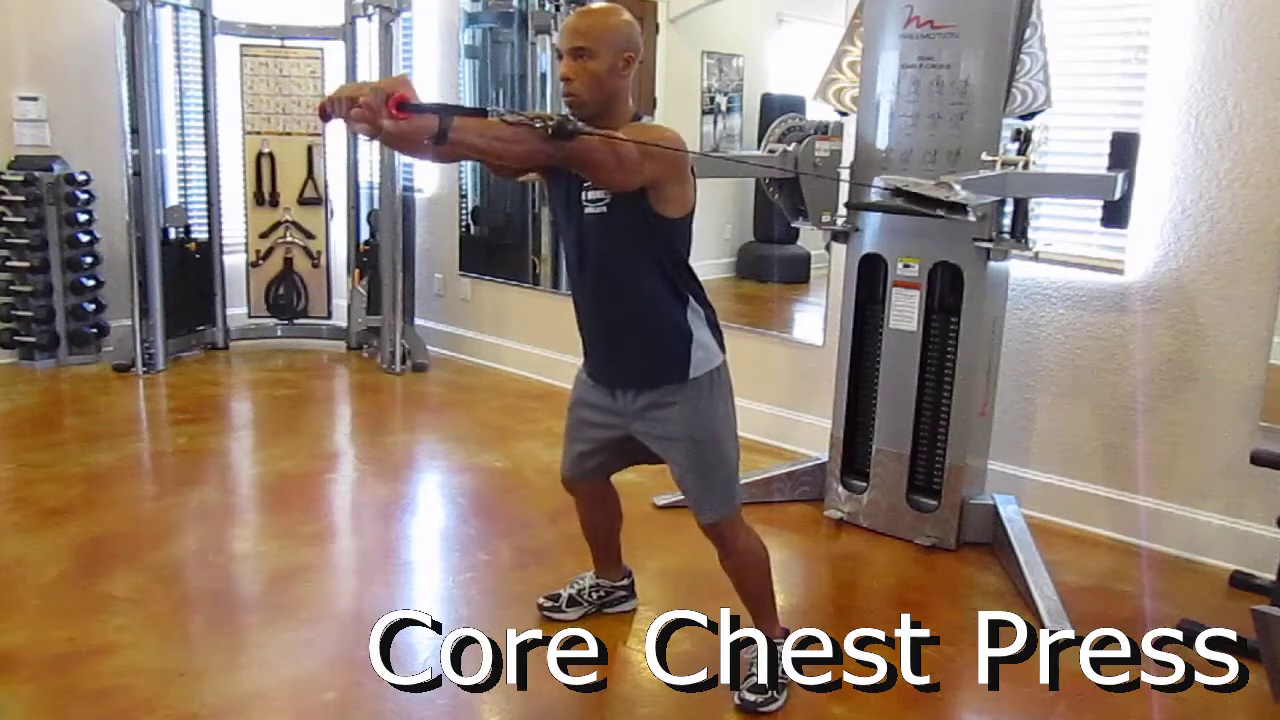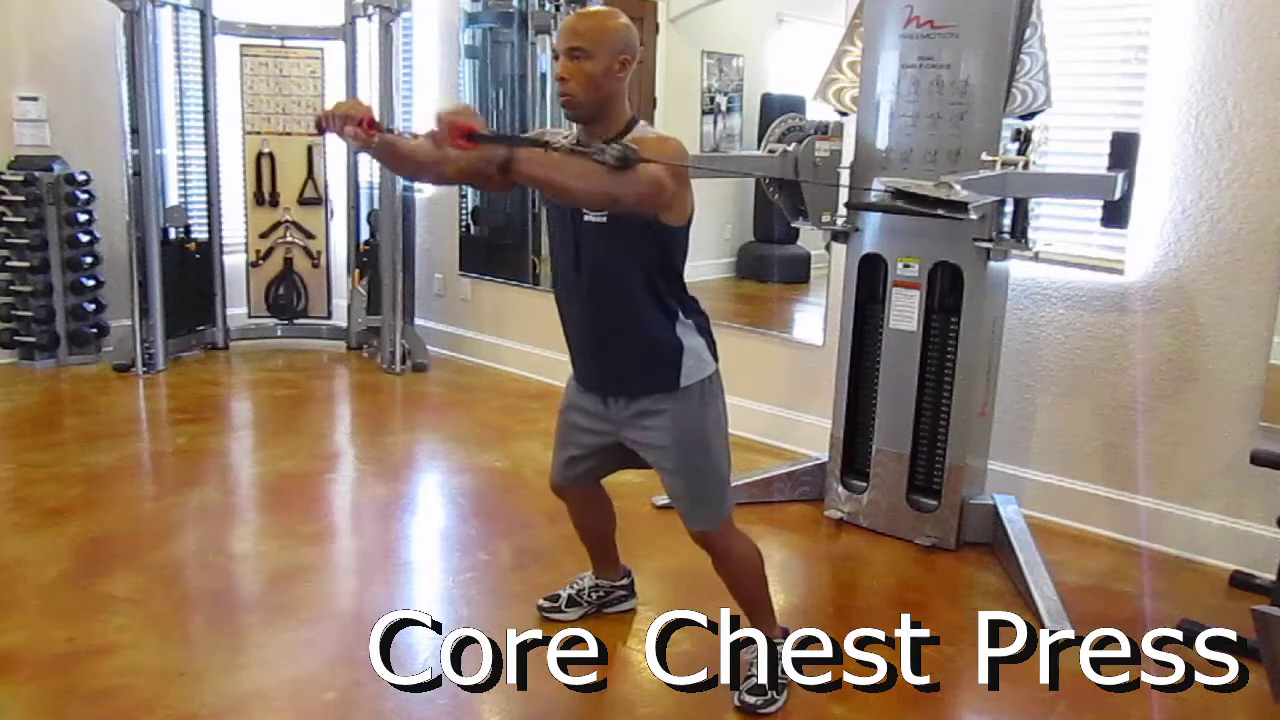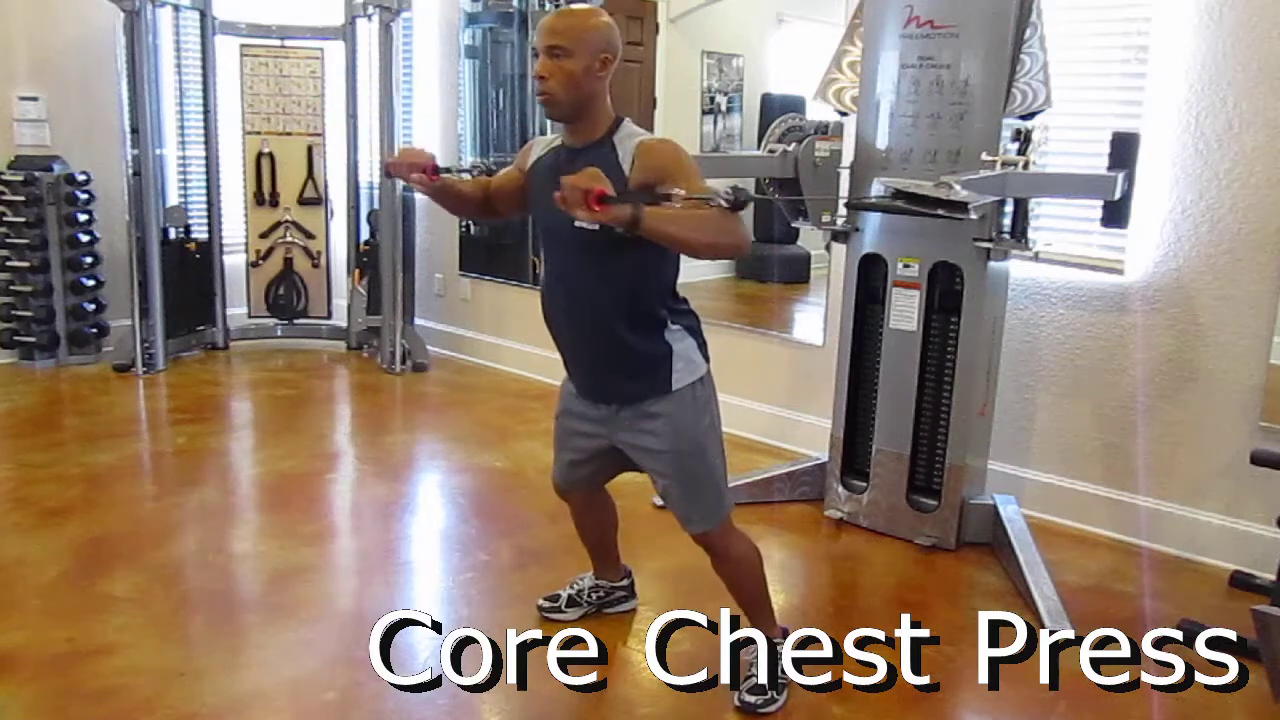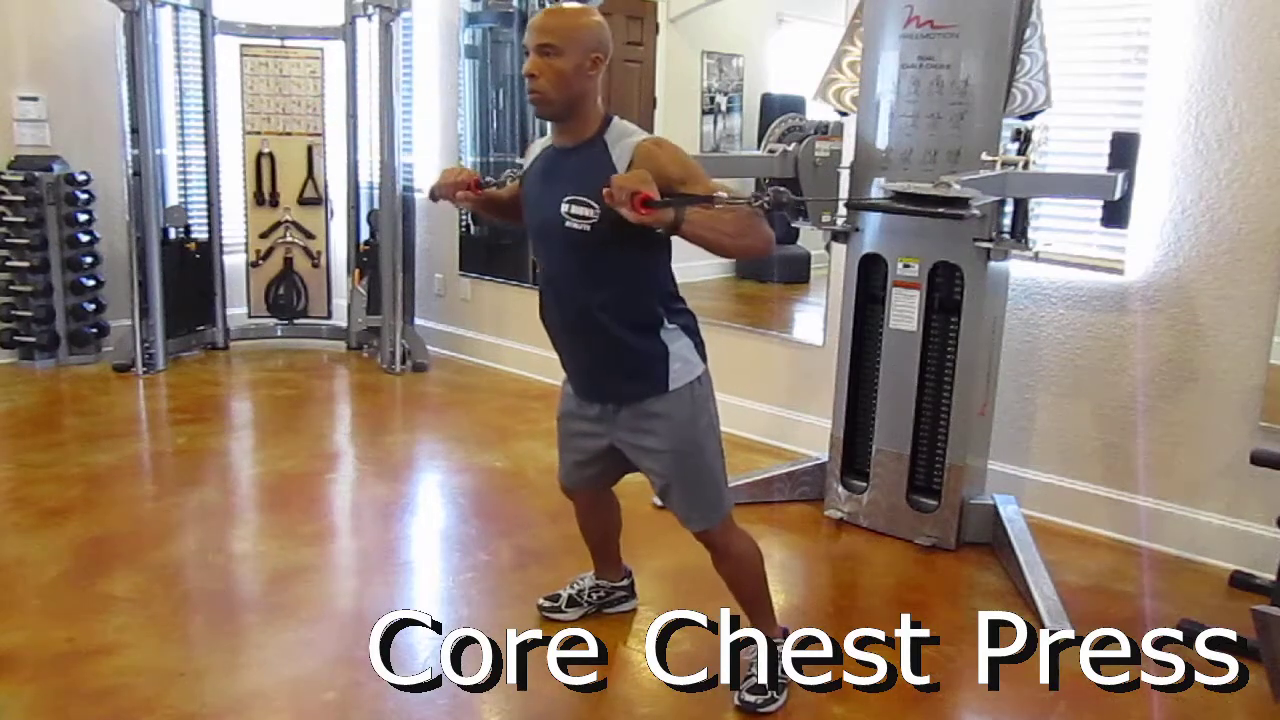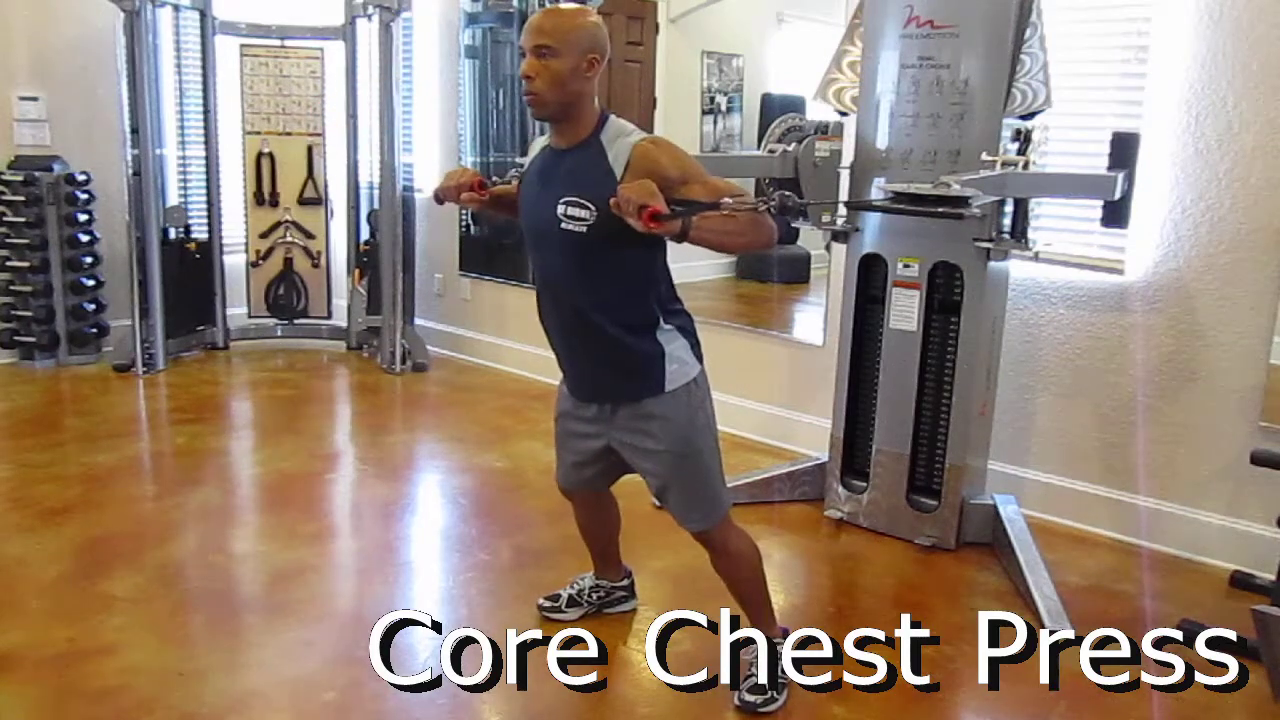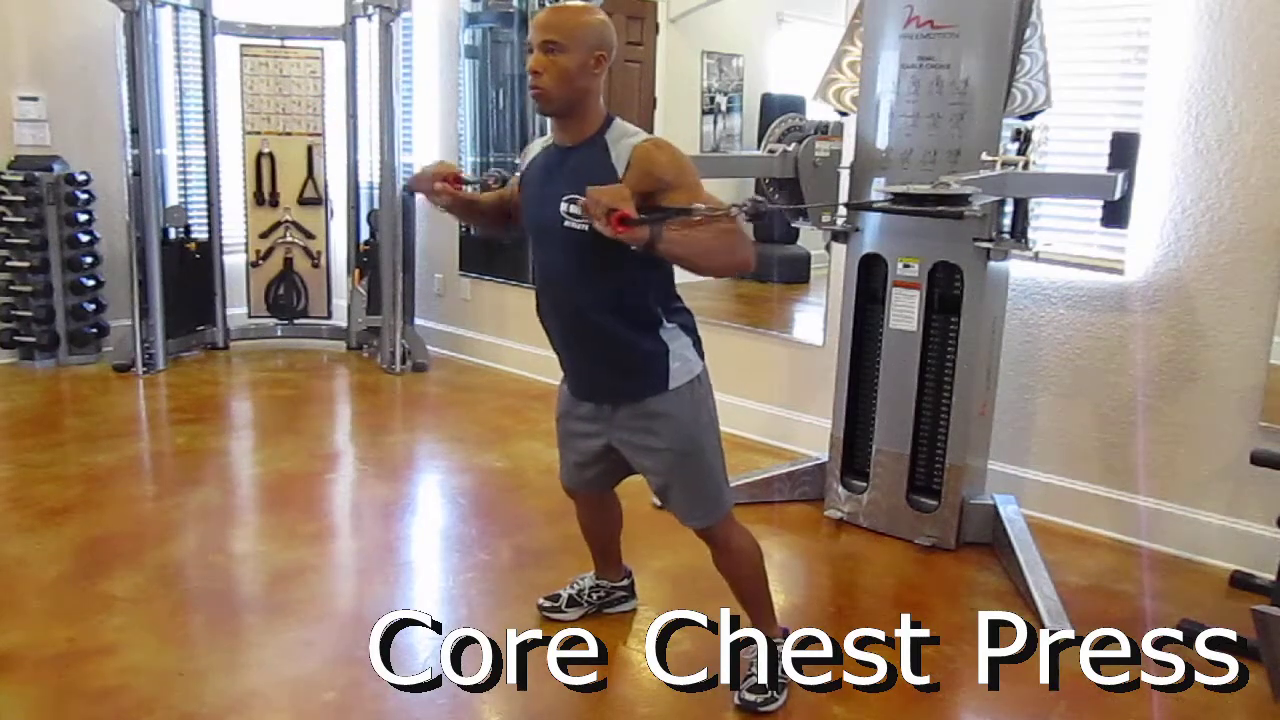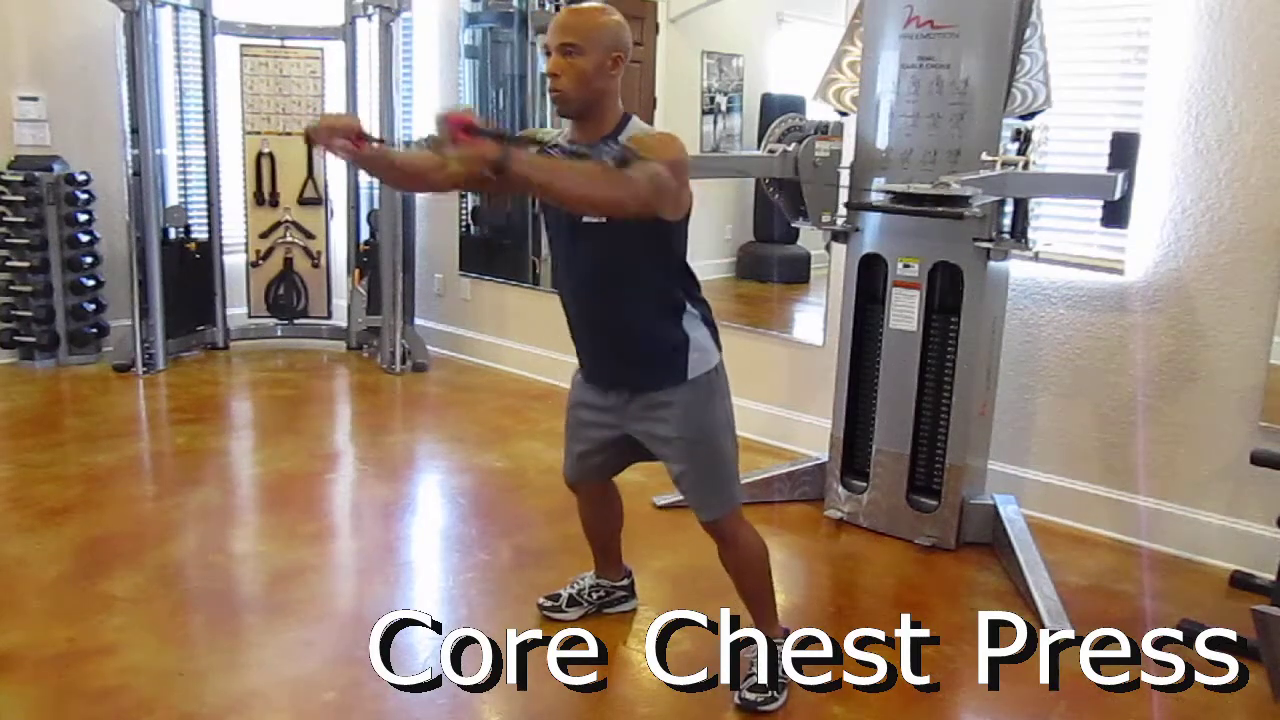
dt=0.3s
person 1, frame 1
left shoulder: (654, 149)
right shoulder: (555, 148)
left elbow: (552, 144)
right elbow: (462, 144)
left wrist: (429, 123)
right wrist: (379, 121)
left hip: (680, 377)
right hip: (604, 371)
left knee: (719, 520)
right knee: (582, 477)
left ankle: (770, 644)
right ankle: (611, 582)
person 1, frame 2
left shoulder: (657, 152)
right shoulder: (554, 147)
left elbow: (627, 193)
right elbow: (447, 169)
left wrist: (510, 158)
right wrist: (377, 140)
left hip: (671, 381)
right hip: (594, 378)
left knee: (710, 526)
right knee: (572, 481)
left ankle: (769, 643)
right ankle: (610, 583)
person 1, frame 3
left shoulder: (651, 157)
right shoulder: (541, 157)
left elbow: (729, 236)
right elbow: (485, 202)
left wrist: (625, 214)
right wrist: (433, 181)
left hip: (663, 386)
right hip: (587, 382)
left knee: (710, 527)
right knee: (575, 485)
left ankle: (769, 644)
right ankle: (611, 583)
person 1, frame 4
left shoulder: (645, 156)
right shoulder: (541, 156)
left elbow: (756, 235)
left wrist: (666, 216)
right wrist: (478, 196)
left hip: (659, 384)
right hip: (585, 382)
left knee: (711, 524)
right knee: (582, 486)
left ankle: (770, 644)
right ankle: (612, 584)
person 1, frame 5
left shoulder: (641, 155)
right shoulder: (540, 157)
left elbow: (759, 227)
left wrist: (673, 222)
right wrist: (484, 196)
left hip: (656, 386)
right hip: (581, 383)
left knee: (708, 525)
right knee: (581, 486)
left ankle: (769, 643)
right ankle: (611, 584)
person 1, frame 6
left shoulder: (647, 159)
right shoulder: (538, 160)
left elbow: (736, 253)
right elbow: (500, 215)
left wrist: (643, 231)
right wrist: (455, 196)
left hip: (659, 384)
right hip: (584, 382)
left knee: (711, 522)
right knee: (584, 488)
left ankle: (769, 644)
right ankle: (612, 585)
person 1, frame 7
left shoulder: (654, 151)
right shoulder: (546, 150)
left elbow: (617, 196)
right elbow: (437, 171)
left wrist: (500, 158)
right wrist: (362, 149)
left hip: (678, 374)
right hip: (600, 372)
left knee: (720, 517)
right knee: (586, 478)
left ankle: (770, 643)
right ankle: (612, 582)
